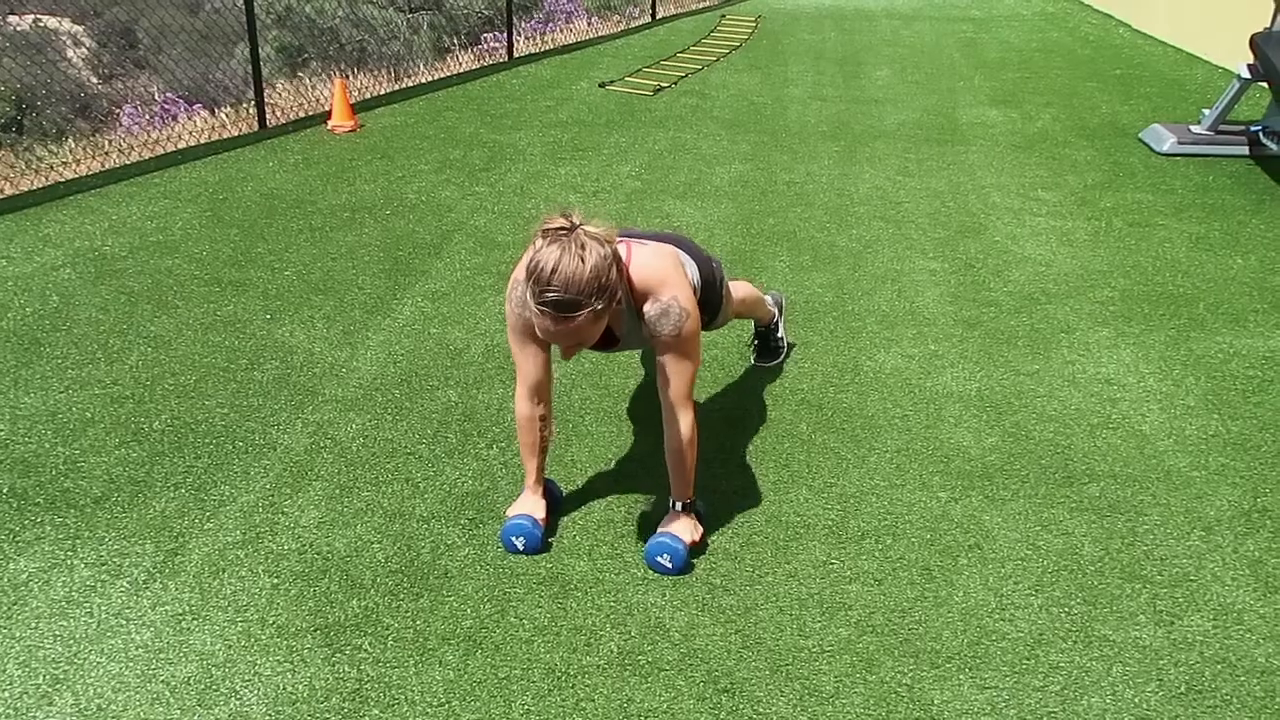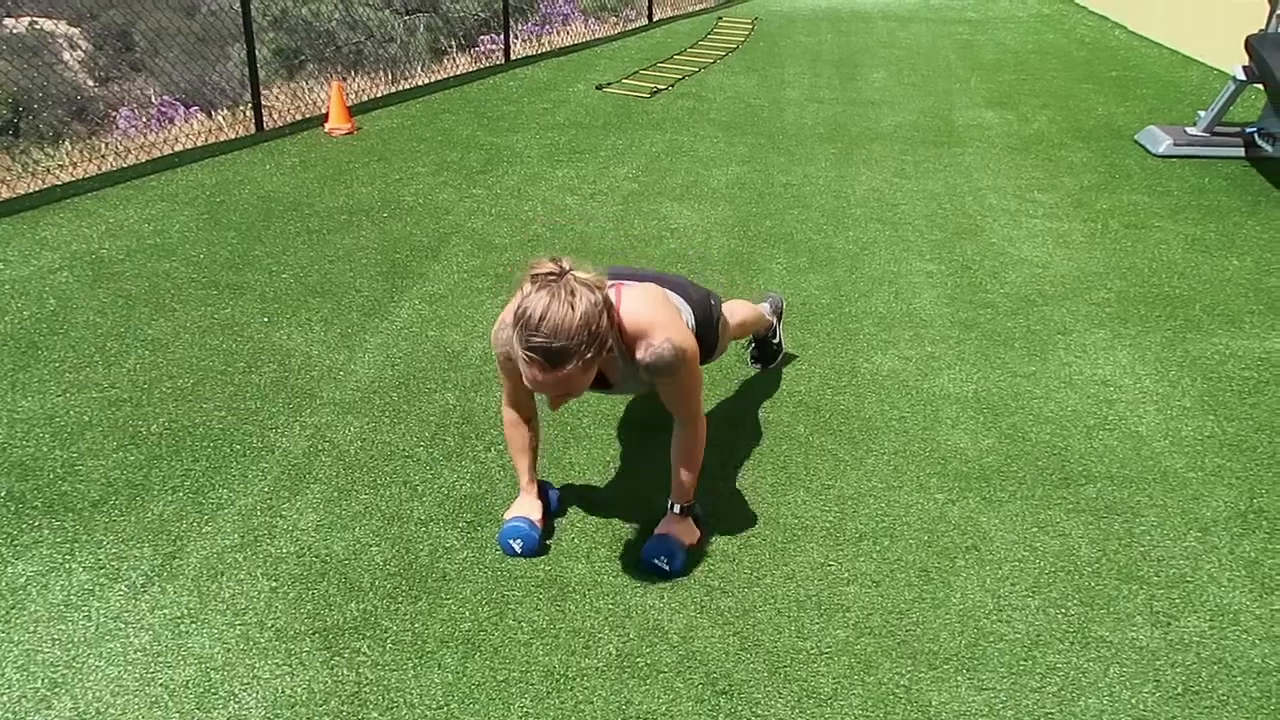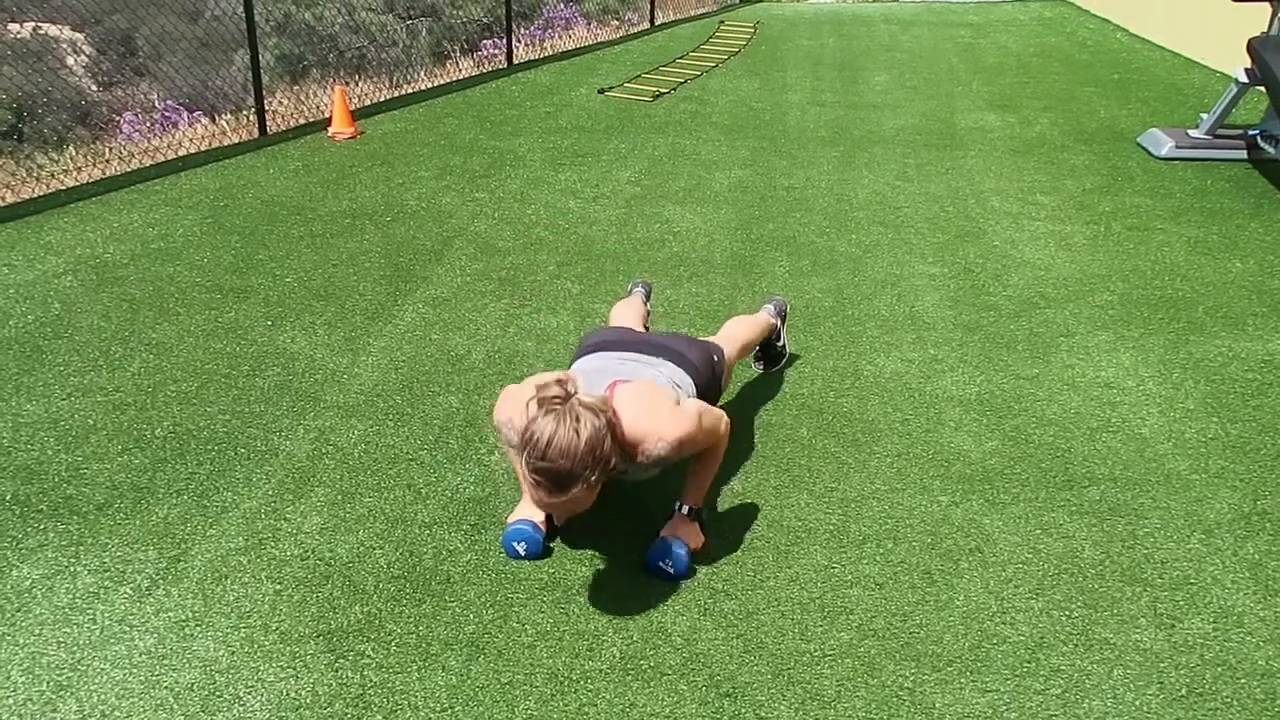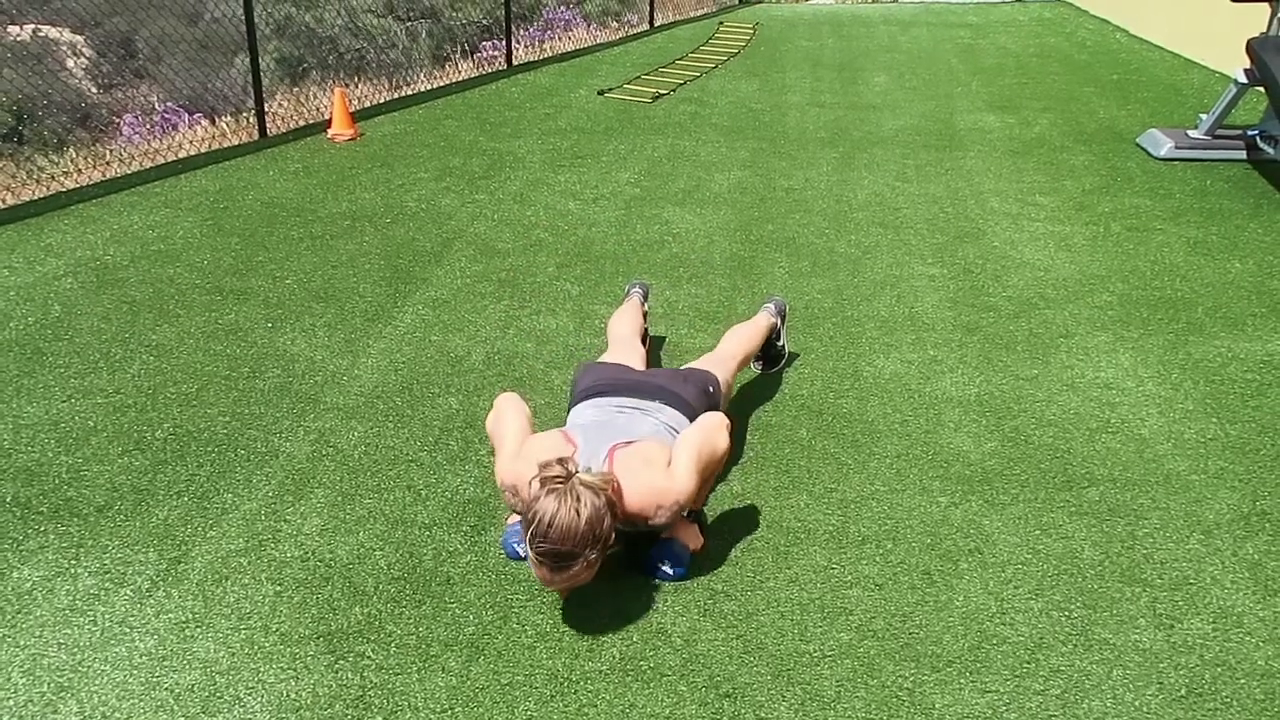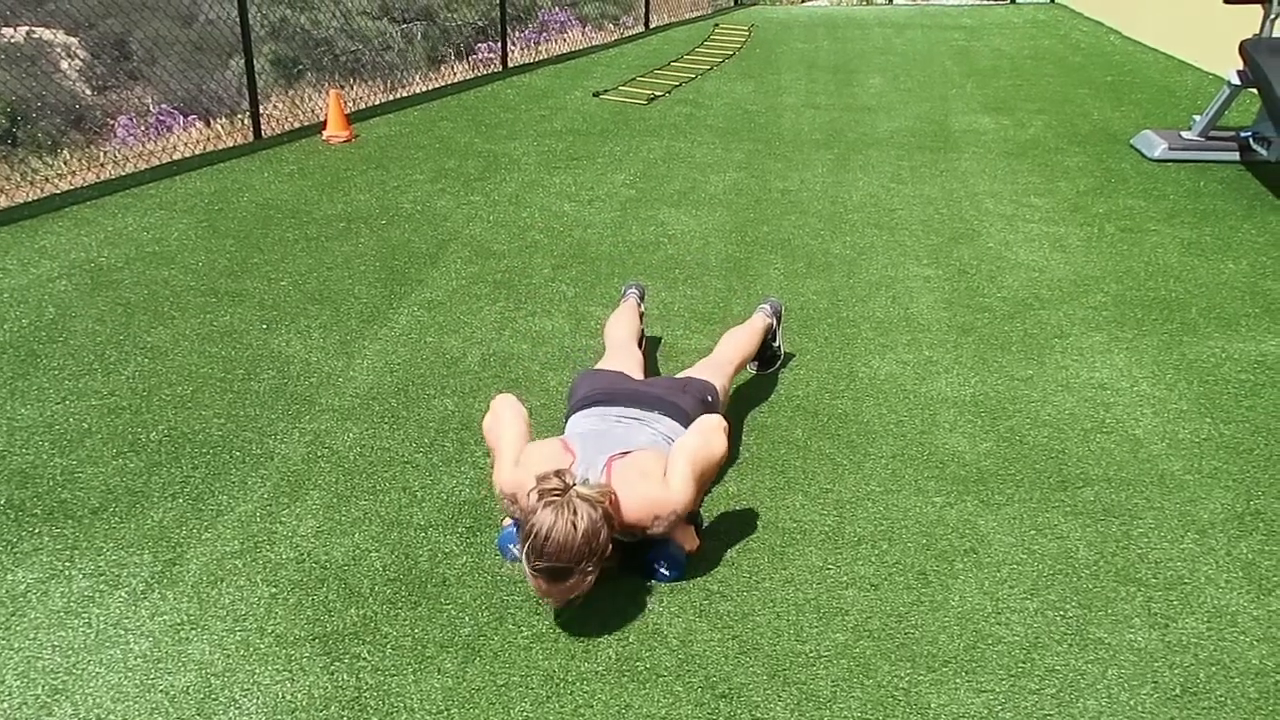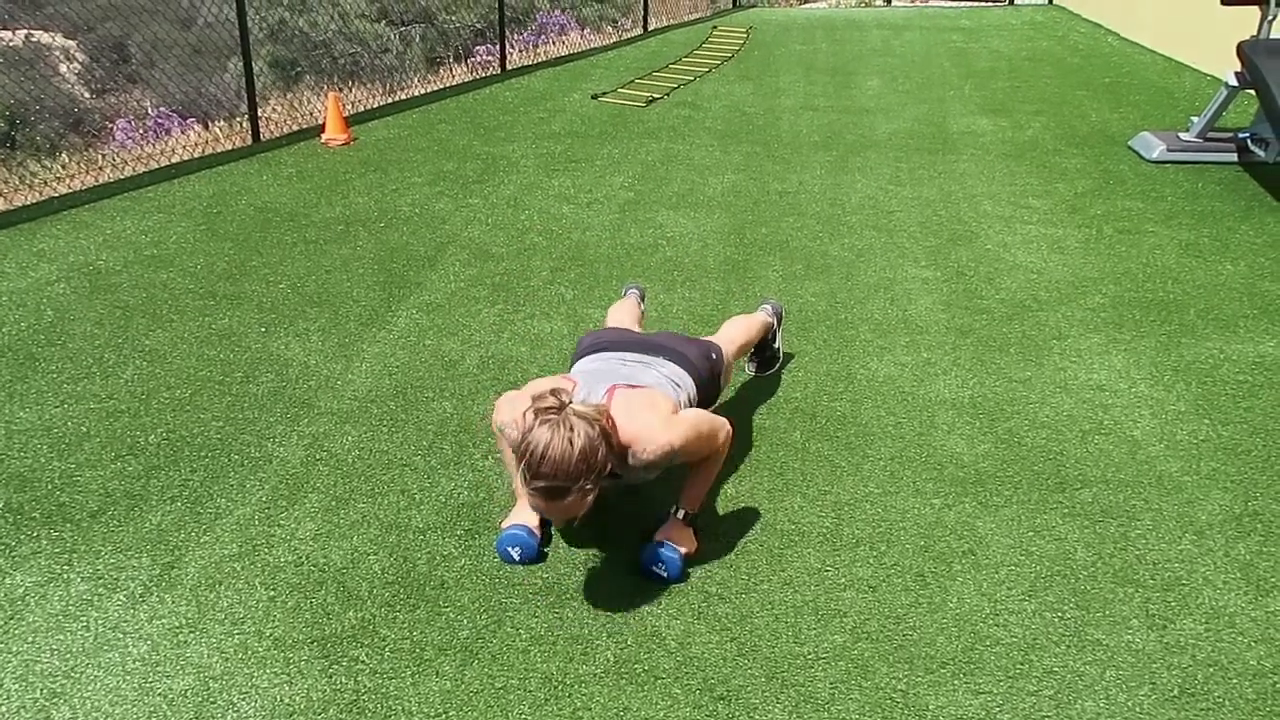
dt=0.3s
person 1, frame 1
left shoulder: (665, 298)
right shoulder: (527, 289)
left elbow: (679, 413)
right elbow: (531, 399)
left wrist: (682, 508)
right wrist: (532, 490)
left hip: (691, 270)
left knee: (732, 301)
left ankle: (769, 311)
person 1, frame 2
left shoulder: (661, 342)
right shoulder: (513, 331)
left elbow: (690, 425)
right elbow: (516, 410)
left wrist: (680, 512)
right wrist: (528, 493)
left hip: (684, 303)
right hip: (620, 290)
left knee: (730, 323)
left ankle: (766, 316)
person 1, frame 3
left shoulder: (659, 439)
right shoulder: (517, 422)
left elbow: (719, 426)
left wrist: (689, 513)
right wrist: (530, 498)
left hip: (677, 368)
right hip: (601, 355)
left knee: (726, 345)
left ankle: (770, 317)
right ankle: (638, 296)
person 1, frame 4
left shoulder: (658, 500)
right shoulder: (521, 480)
left elbow: (718, 428)
right elbow: (506, 403)
left hip: (676, 402)
right hip: (599, 389)
left knee: (725, 359)
right knee: (622, 349)
left ankle: (769, 317)
right ankle: (636, 299)
person 1, frame 5
left shoulder: (653, 509)
right shoulder: (520, 488)
left elbow: (715, 428)
right elbow: (503, 404)
left hip: (674, 412)
right hip: (597, 399)
left knee: (720, 363)
right knee: (620, 352)
left ankle: (764, 317)
right ankle: (633, 299)
person 1, frame 6
left shoulder: (654, 443)
right shoulder: (519, 424)
left elbow: (722, 432)
left wrist: (683, 518)
right wrist: (523, 503)
left hip: (679, 368)
right hip: (599, 355)
left knee: (723, 346)
left ankle: (766, 317)
right ankle: (633, 298)
